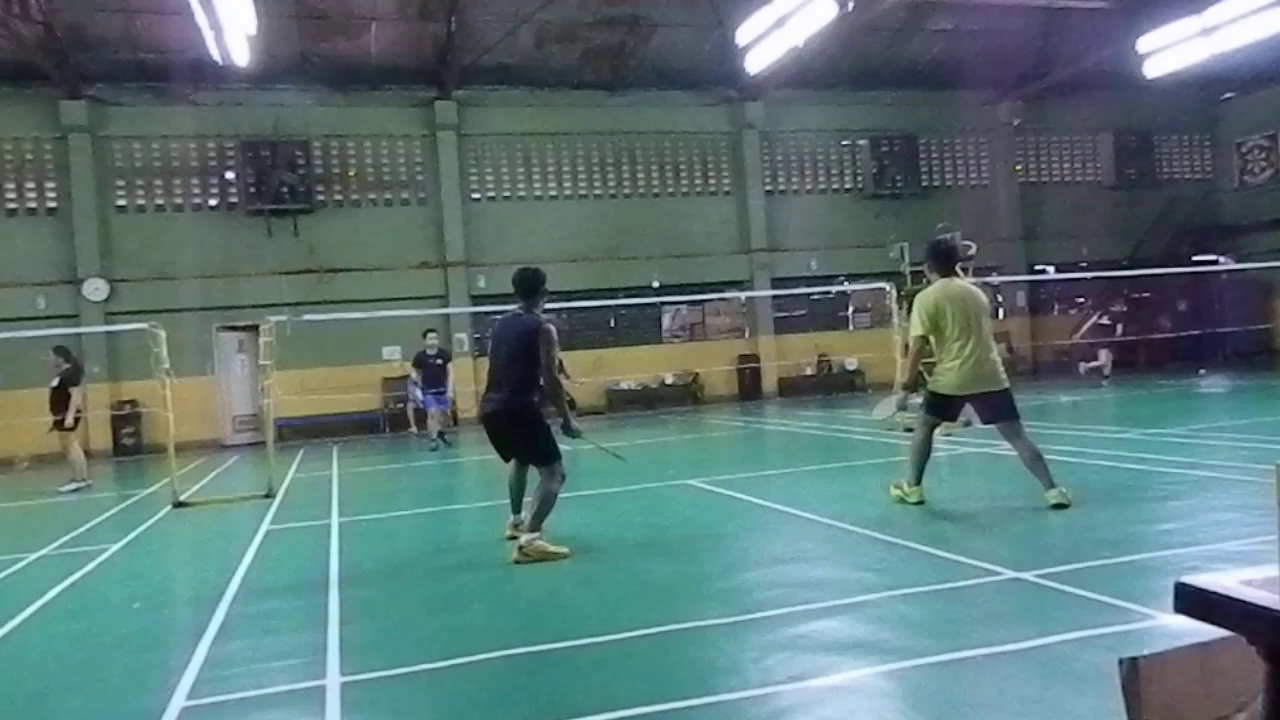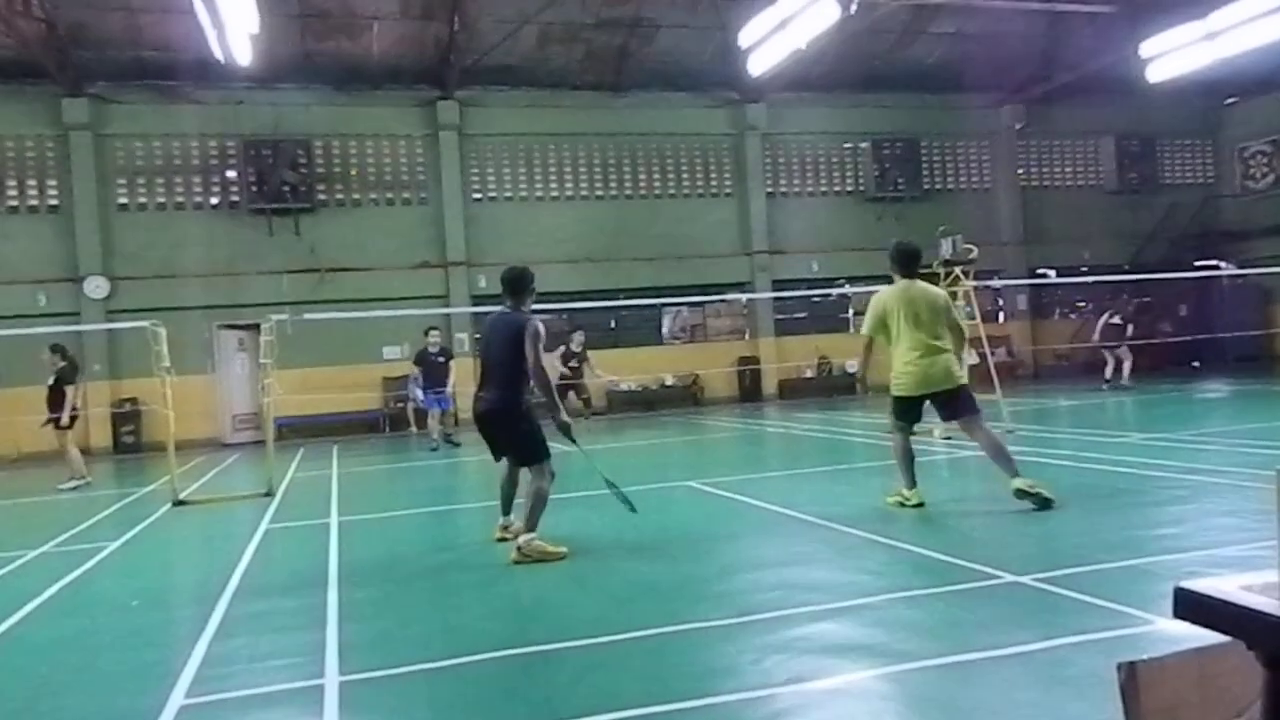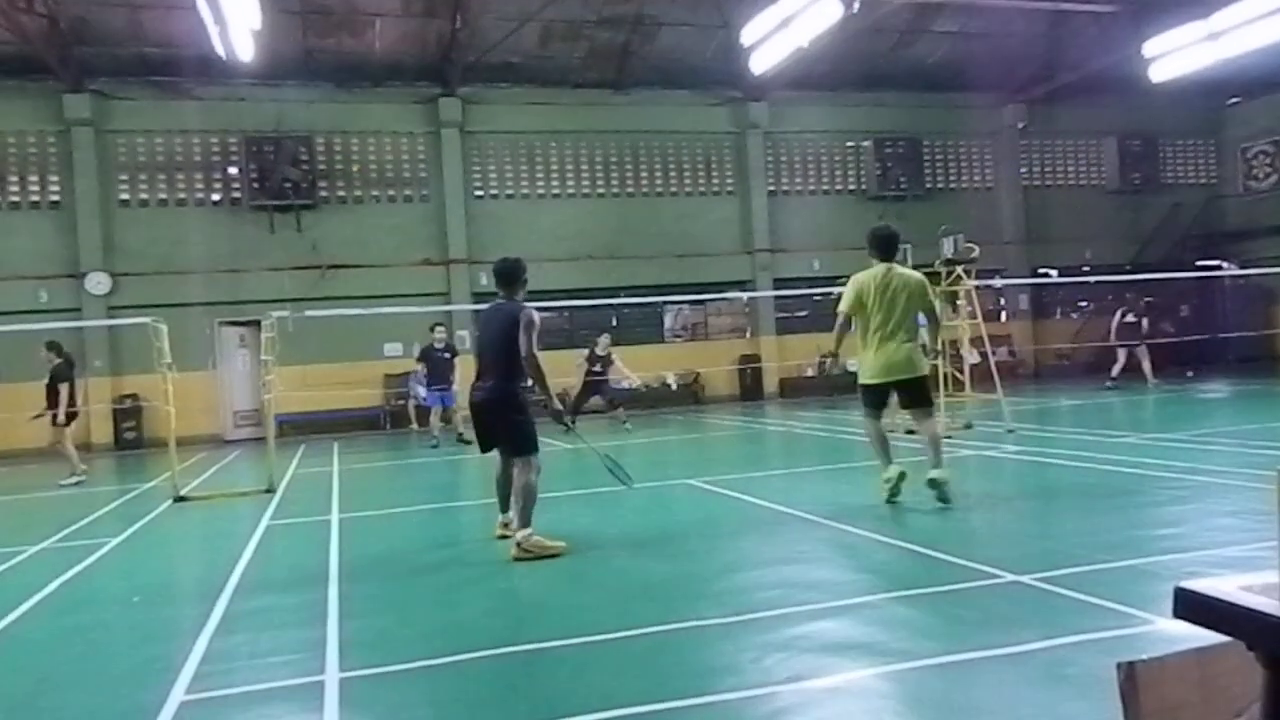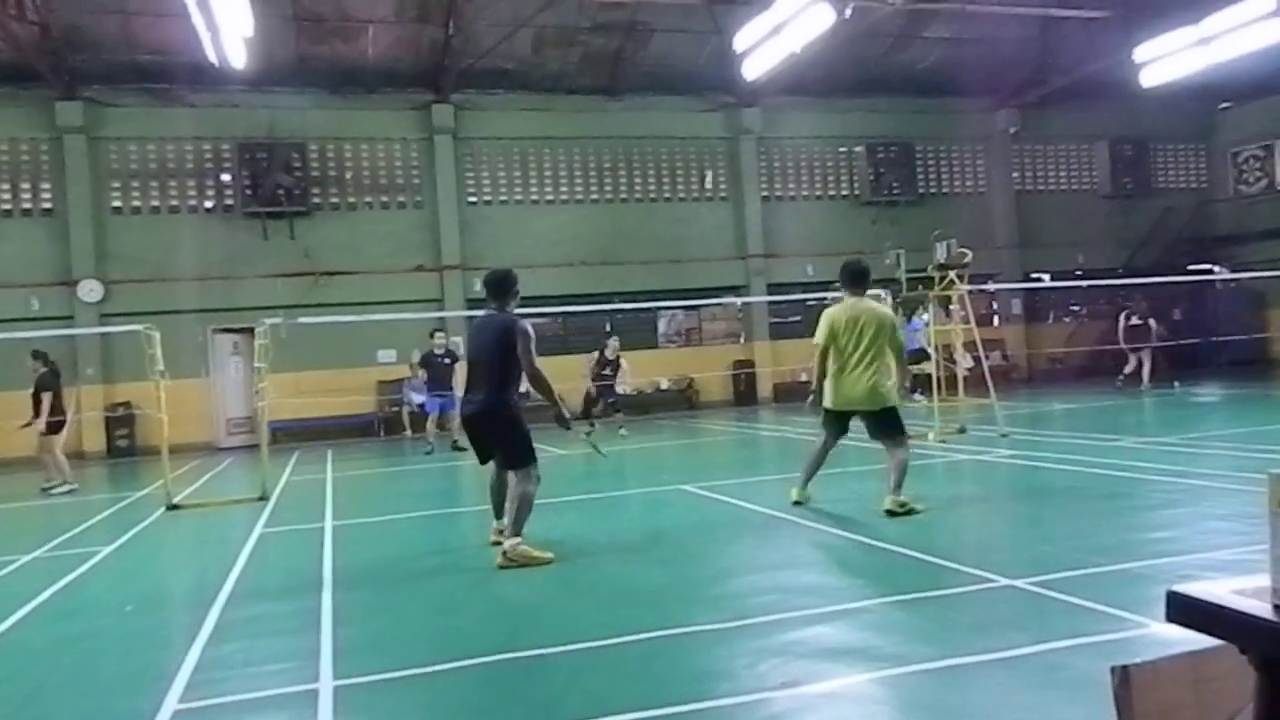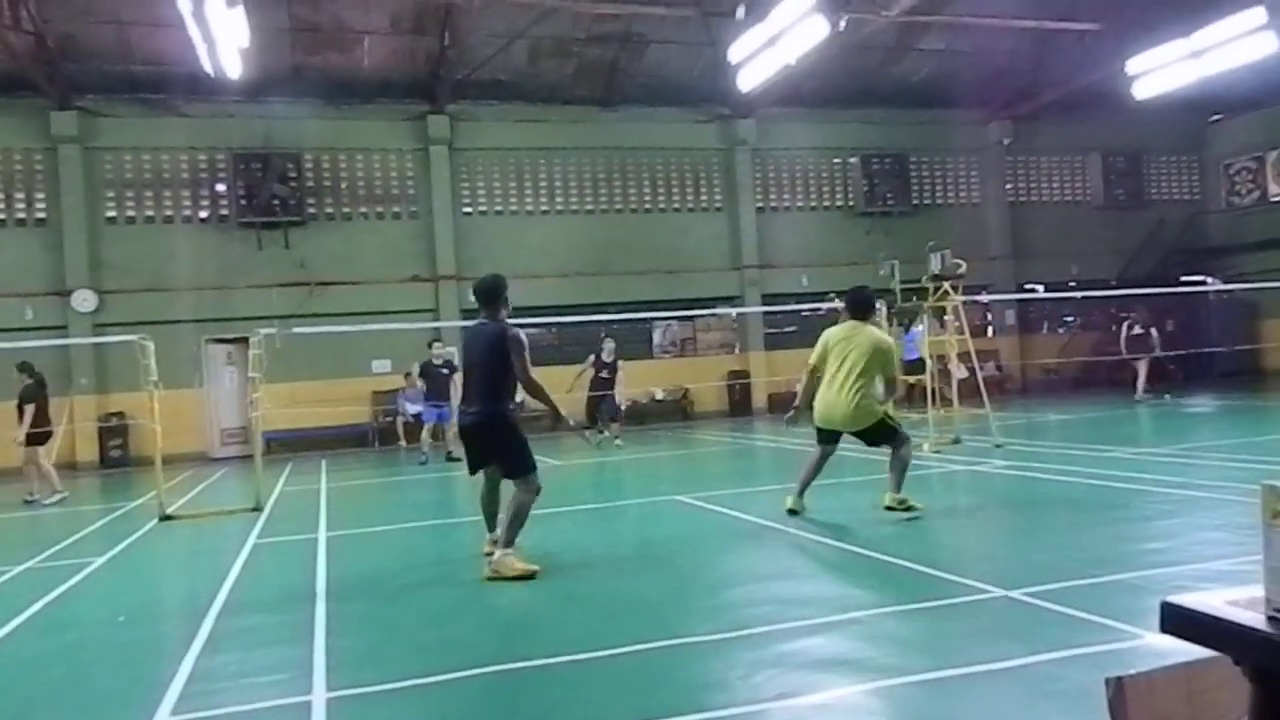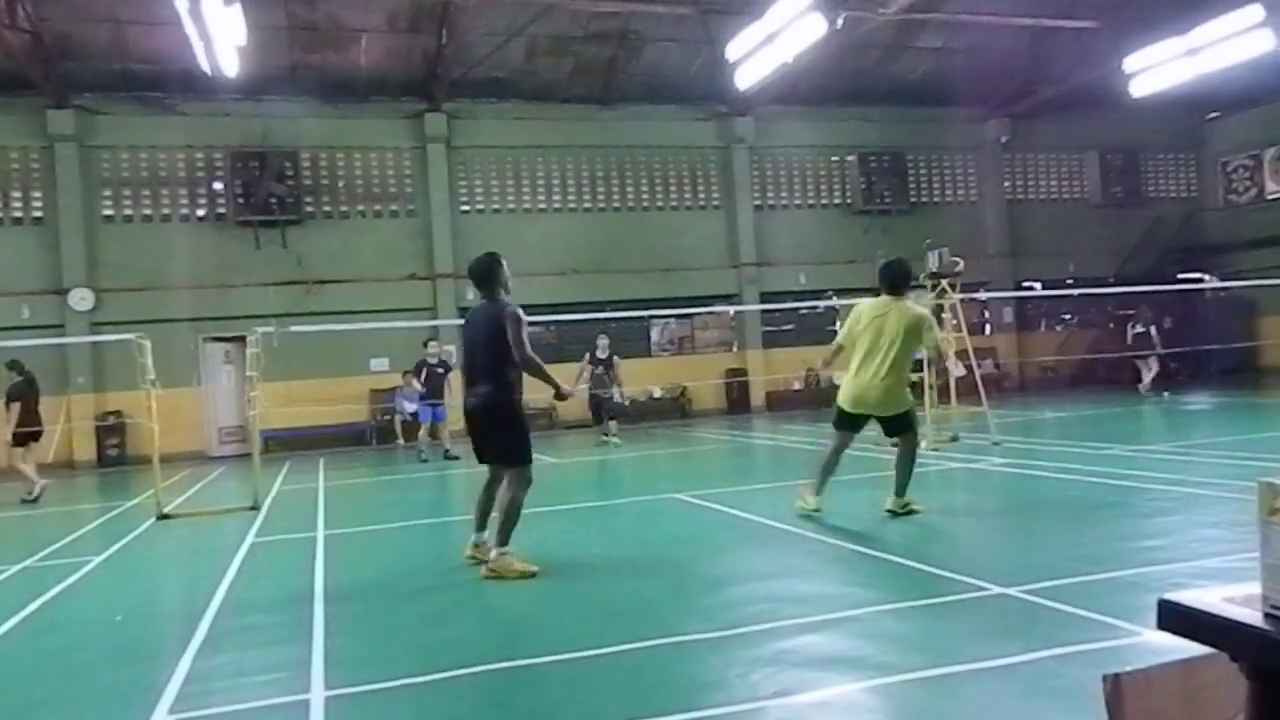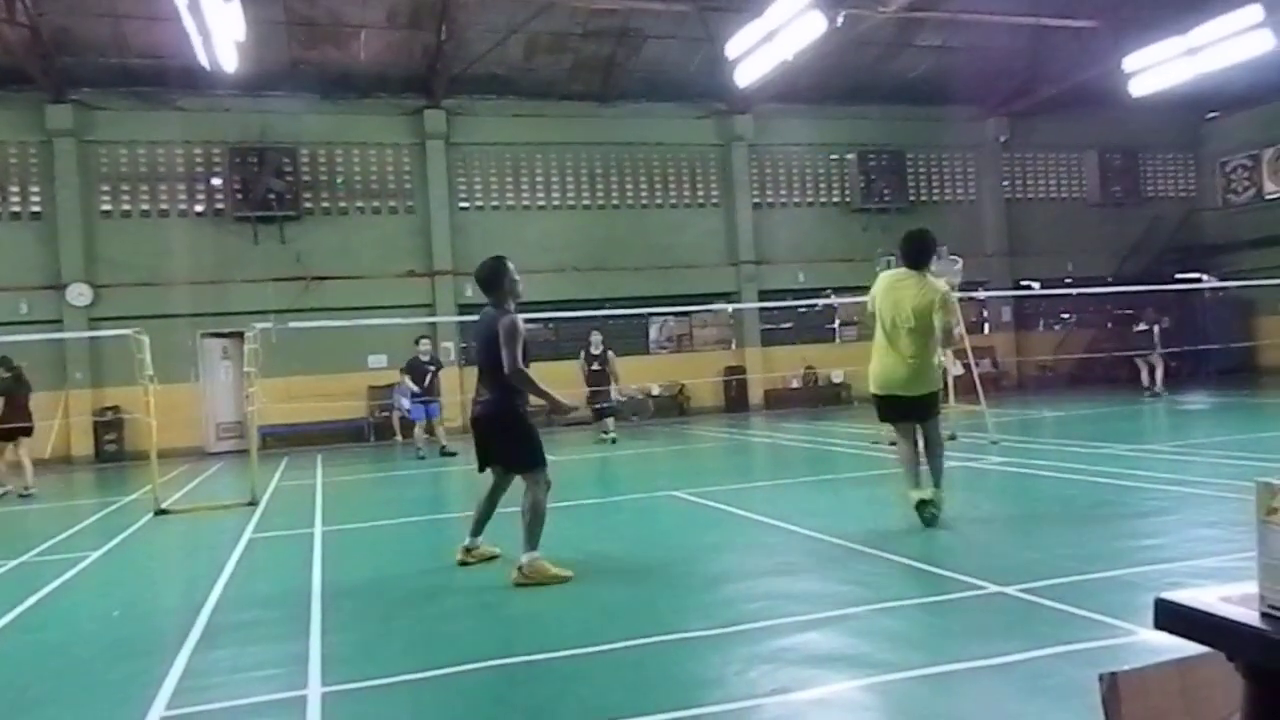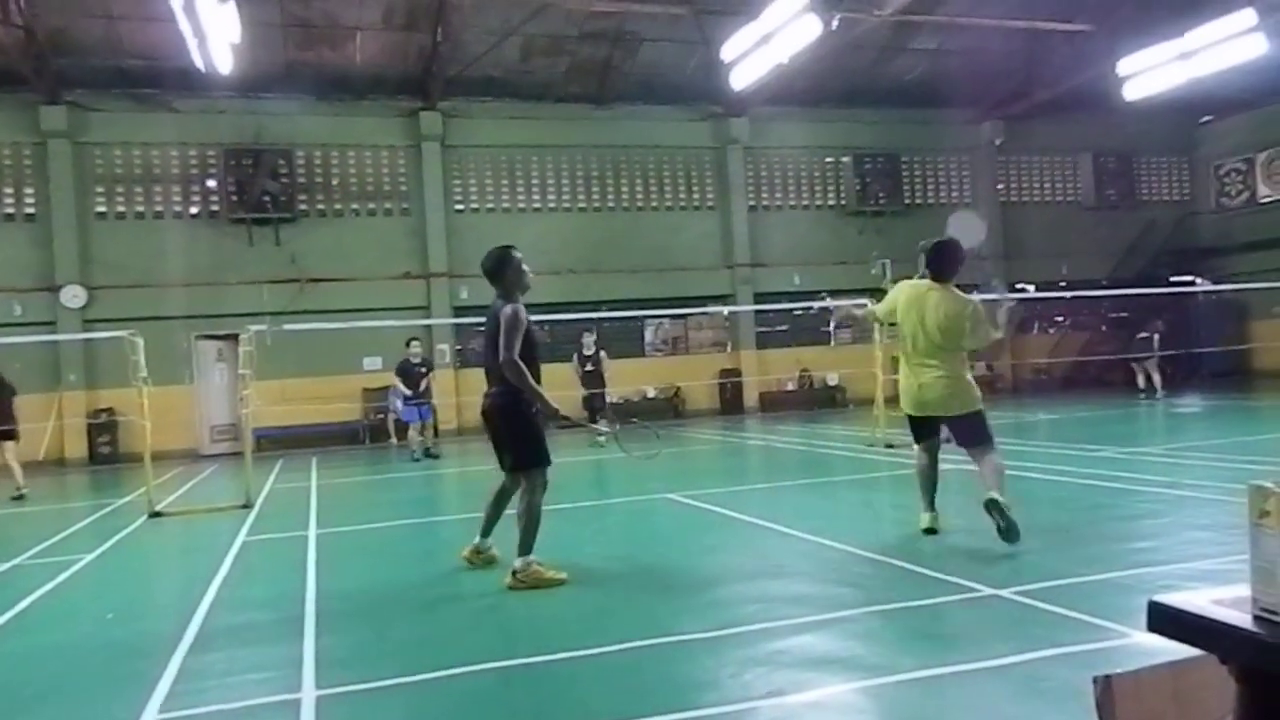
dt=0.2s
person 1, frame 1
left shoulder: (500, 324)
right shoulder: (543, 328)
right elbow: (549, 377)
right wrist: (567, 417)
left hip: (491, 407)
right hip: (520, 408)
left knee: (521, 460)
right knee: (553, 473)
left ankle: (516, 521)
right ankle: (529, 540)
person 1, frame 2
left shoulder: (491, 323)
right shoulder: (530, 325)
right elbow: (536, 368)
right wrist: (558, 411)
left hip: (484, 405)
right hip: (510, 406)
left knee: (513, 461)
right knee: (542, 471)
left ankle: (506, 523)
right ankle: (527, 541)
person 1, frame 3
left shoulder: (486, 315)
right shoulder: (525, 314)
right elbow: (528, 357)
right wrist: (551, 399)
left hip: (480, 396)
right hip: (506, 396)
left knee: (507, 456)
right knee: (528, 464)
left ankle: (506, 520)
right ankle: (523, 535)
person 1, frame 4
left shoulder: (477, 326)
right shoulder: (518, 327)
right elbow: (532, 372)
right wrist: (558, 407)
left hip: (471, 409)
right hip: (499, 409)
left knee: (500, 465)
right knee: (528, 476)
left ankle: (500, 527)
right ankle: (513, 544)
person 1, frame 5
left shoulder: (470, 334)
right shoulder: (510, 335)
right elbow: (525, 380)
right wrist: (554, 407)
left hip: (468, 418)
right hip: (495, 419)
left knee: (491, 478)
right knee: (528, 486)
left ankle: (494, 539)
right ankle: (501, 556)
person 1, frame 6
left shoulder: (472, 316)
right shoulder: (510, 313)
right elbow: (524, 357)
right wrist: (557, 385)
left hip: (476, 403)
right hip: (500, 403)
left knee: (496, 474)
right knee: (519, 479)
left ankle: (479, 541)
right ankle: (497, 556)
person 1, frame 7
left shoulder: (486, 319)
right shoulder: (508, 321)
right elbow: (514, 371)
right wrist: (552, 400)
left hip: (486, 409)
right hip: (504, 411)
left knee: (501, 480)
right knee: (539, 480)
left ankle: (471, 545)
right ankle: (530, 562)
person 1, frame 8
left shoulder: (499, 309)
right shoulder: (513, 311)
right elbow: (509, 362)
left wrist: (534, 400)
right wrist: (543, 400)
left hip: (500, 404)
right hip: (514, 405)
left knee: (513, 479)
right knee: (535, 482)
left ankle: (480, 546)
right ankle: (523, 566)
person 2, frame 1
left shoulder: (926, 298)
right shoulder: (976, 293)
left elbow: (919, 344)
left wrist: (908, 379)
left hip: (950, 378)
right hip: (990, 376)
left knee: (925, 427)
right knee: (1016, 436)
left ankle: (912, 487)
right ankle: (1052, 490)
person 2, frame 2
left shoulder: (882, 298)
right shoulder: (938, 294)
left elbow: (868, 341)
right elbow: (960, 336)
left wrist: (862, 370)
right wrist: (954, 359)
left hip: (908, 377)
right hip: (947, 373)
left knee: (899, 431)
right knee: (977, 430)
left ankle: (910, 491)
right ankle: (1019, 481)
person 2, frame 3
left shoulder: (859, 282)
right shoulder: (916, 279)
left elbow: (843, 321)
right elbow: (934, 319)
left wrist: (834, 351)
right wrist: (933, 344)
left hip: (874, 365)
right hip: (910, 361)
left knee: (873, 420)
right knee: (926, 417)
left ankle: (890, 470)
right ankle: (936, 471)
person 2, frame 4
left shoulder: (831, 314)
right shoulder: (885, 315)
left elbow: (821, 354)
right elbow: (899, 355)
left wrist: (817, 388)
right wrist: (901, 382)
left hip: (839, 394)
right hip: (876, 393)
left knee: (827, 439)
right knee: (898, 446)
left ankle: (801, 488)
right ankle: (894, 497)
person 2, frame 5
left shoulder: (831, 334)
right shoulder: (883, 342)
left elbow: (811, 373)
right elbow: (891, 384)
left wrist: (799, 406)
right wrist: (881, 402)
left hip: (825, 410)
right hip: (861, 412)
left knee: (822, 453)
right knee: (901, 443)
left ankle: (795, 499)
right ankle: (895, 497)
person 2, frame 6
left shoulder: (862, 309)
right shoulder: (918, 315)
left elbow: (837, 348)
right elbow: (933, 352)
left wrist: (825, 362)
left hip: (855, 394)
right hip: (891, 396)
left knee: (839, 444)
right knee: (909, 441)
left ankle: (814, 495)
right ankle: (898, 500)
person 2, frame 7
left shoulder: (884, 280)
right shoulder: (938, 292)
left elbow: (873, 309)
right elbow: (945, 340)
right wrist: (946, 338)
left hip: (884, 376)
right hip: (920, 375)
left knee: (905, 436)
right knee: (930, 431)
left ankle: (917, 493)
right ankle: (934, 491)
person 2, frame 8
left shoulder: (903, 292)
right shoulder: (967, 306)
left elbow: (875, 314)
right elbow: (988, 343)
left wrist: (855, 317)
right wrist: (1002, 325)
left hip: (915, 394)
right hip: (957, 393)
left knee: (928, 452)
right knee: (985, 453)
left ankle: (928, 514)
right ankle: (996, 496)
